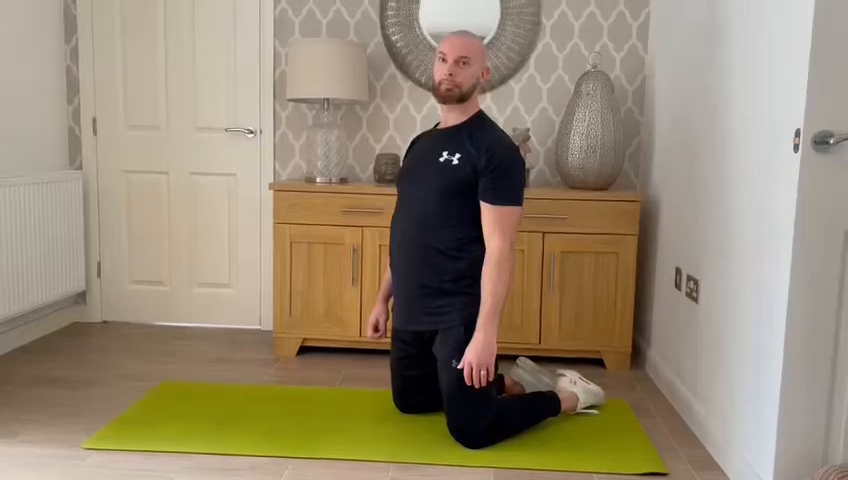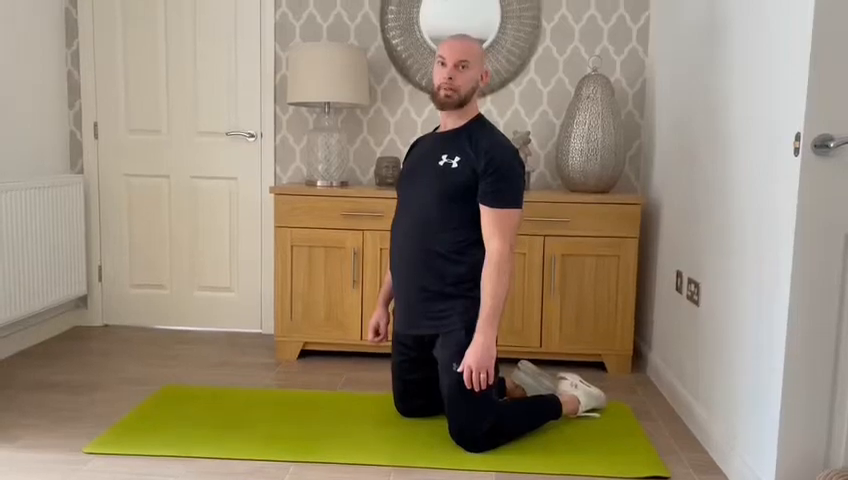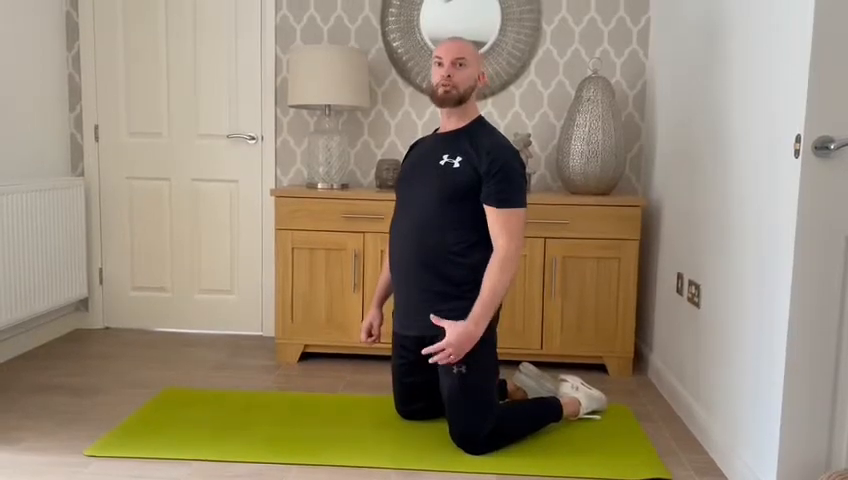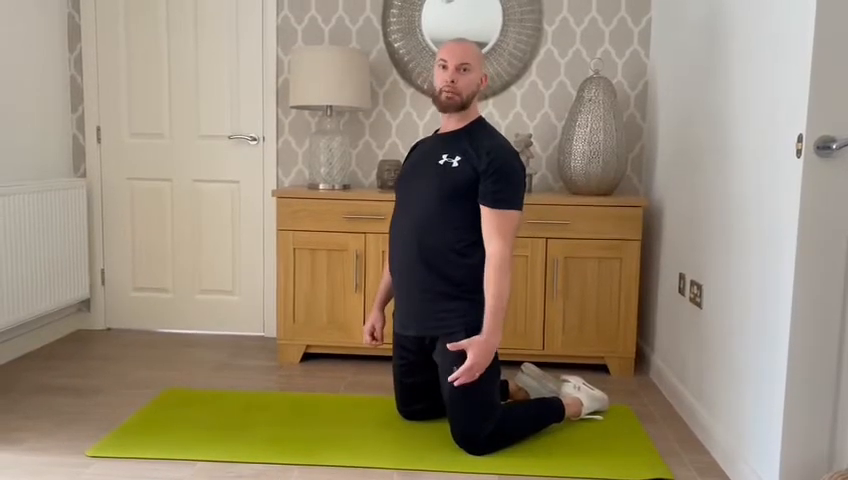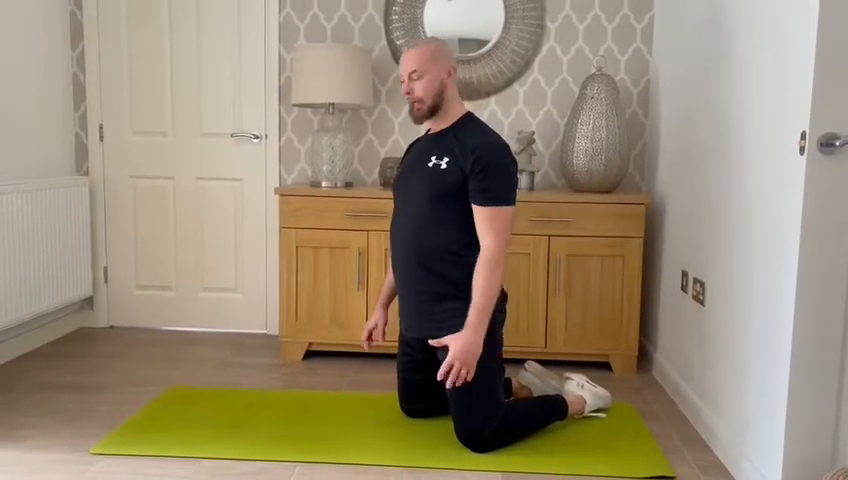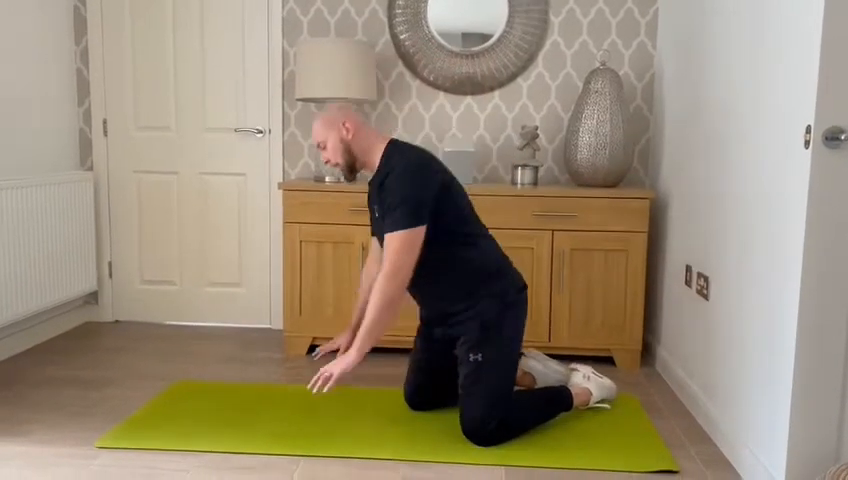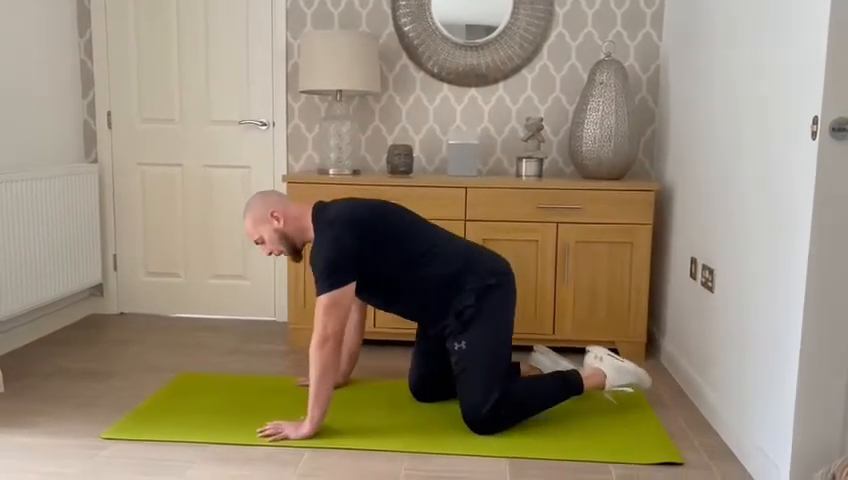
dt=0.5s
person 1, frame 1
left shoulder: (494, 149)
right shoulder: (421, 144)
left elbow: (499, 247)
left wrist: (486, 333)
right wrist: (383, 299)
left hip: (459, 314)
right hip: (410, 311)
left knee: (471, 431)
right knee: (409, 400)
left ankle: (566, 397)
right ankle: (508, 384)
person 1, frame 2
left shoulder: (493, 152)
right shoulder: (421, 147)
left elbow: (498, 250)
left wrist: (485, 336)
right wrist: (383, 303)
left hip: (459, 318)
right hip: (411, 315)
left knee: (472, 434)
right knee: (410, 405)
left ankle: (568, 400)
right ankle: (508, 387)
person 1, frame 3
left shoulder: (494, 153)
right shoulder: (419, 149)
left elbow: (507, 249)
left wrist: (475, 324)
right wrist: (377, 302)
left hip: (459, 317)
right hip: (410, 316)
left knee: (473, 436)
right knee: (412, 406)
left ankle: (569, 401)
right ankle: (511, 388)
person 1, frame 4
left shoulder: (494, 154)
right shoulder: (421, 150)
left elbow: (498, 251)
left wrist: (491, 335)
right wrist: (378, 305)
left hip: (460, 321)
right hip: (410, 317)
left knee: (475, 437)
right knee: (414, 407)
left ankle: (571, 402)
right ankle: (512, 388)
person 1, frame 5
left shoulder: (484, 148)
right shoulder: (417, 149)
left elbow: (493, 248)
left wrist: (473, 332)
right wrist: (383, 306)
left hip: (462, 320)
right hip: (419, 318)
left knee: (478, 435)
right knee: (415, 405)
left ankle: (575, 400)
right ankle: (519, 386)
person 1, frame 6
left shoulder: (406, 172)
right shoulder: (381, 182)
left elbow: (395, 273)
right elbow: (378, 264)
left wrist: (357, 352)
right wrist: (351, 331)
left hip: (488, 307)
right hip: (443, 311)
left knee: (481, 428)
right knee: (419, 398)
left ankle: (580, 391)
right ankle: (520, 370)
person 1, frame 7
left shoulder: (332, 238)
right shoulder: (336, 225)
left elbow: (326, 339)
right elbow: (354, 308)
left wrist: (310, 423)
right wrist: (342, 373)
left hip: (479, 292)
right hip: (451, 299)
left knee: (484, 415)
right knee: (425, 388)
left ankle: (597, 374)
right ankle: (534, 369)
